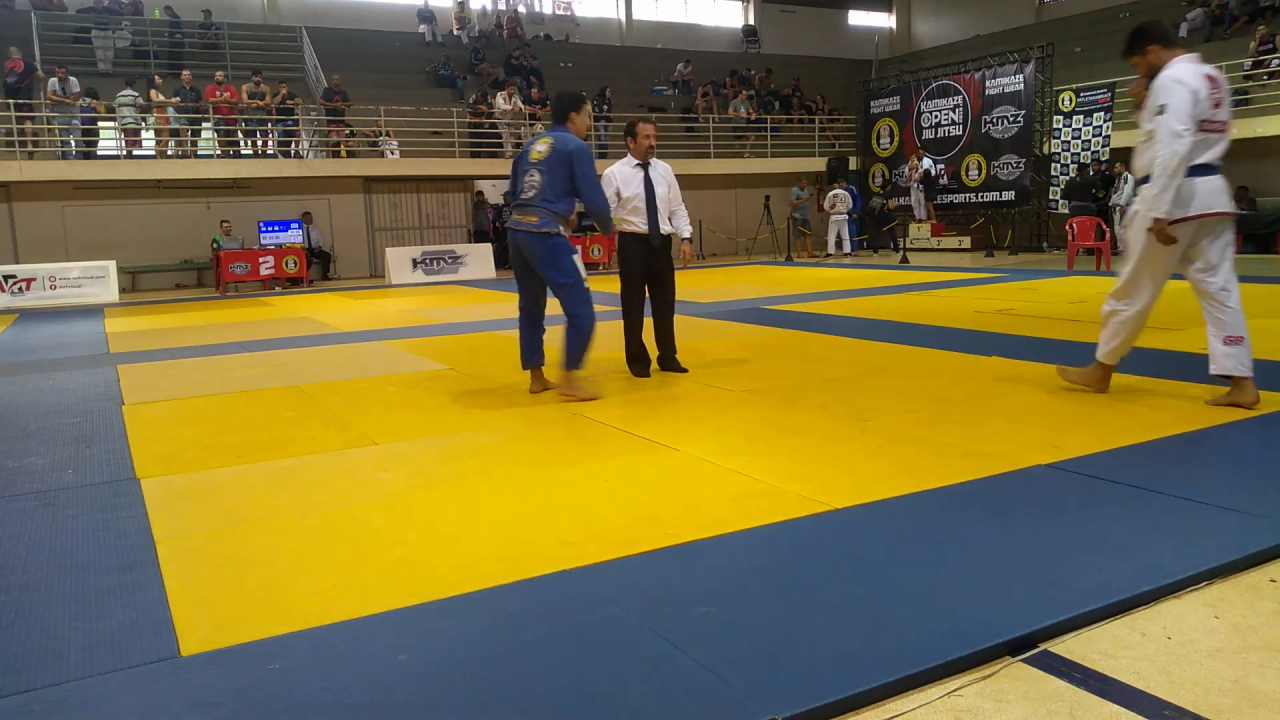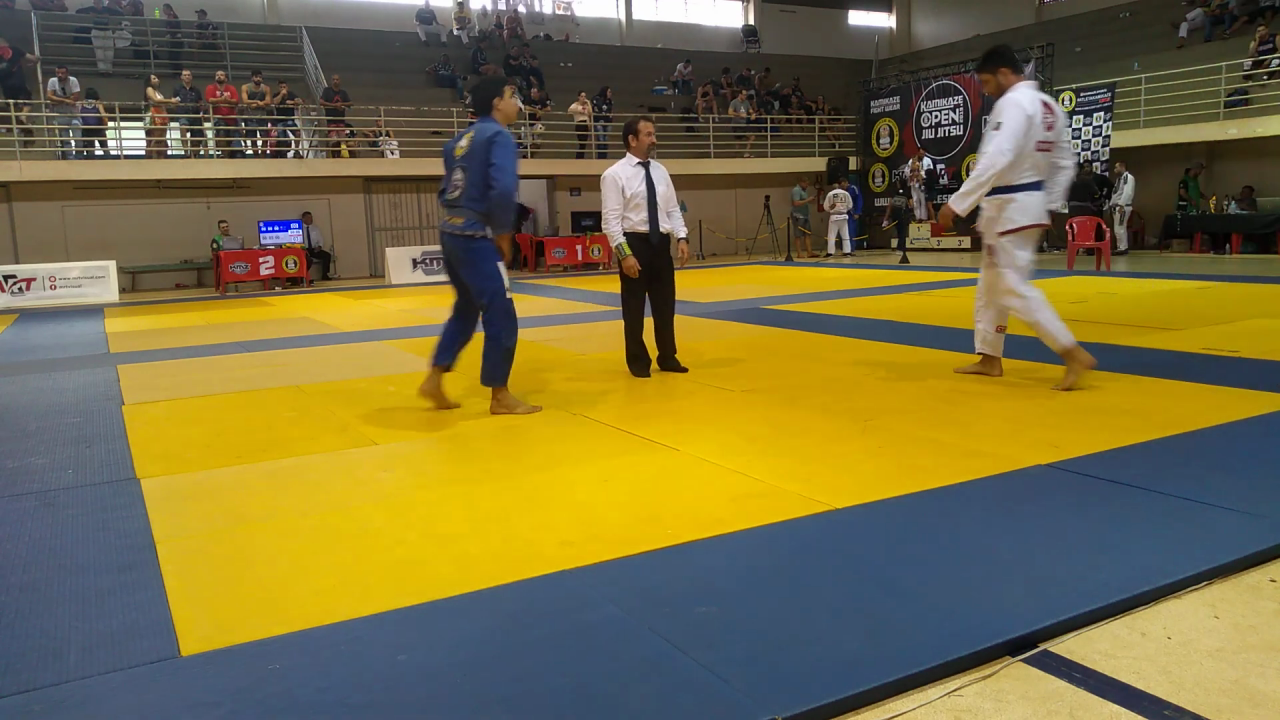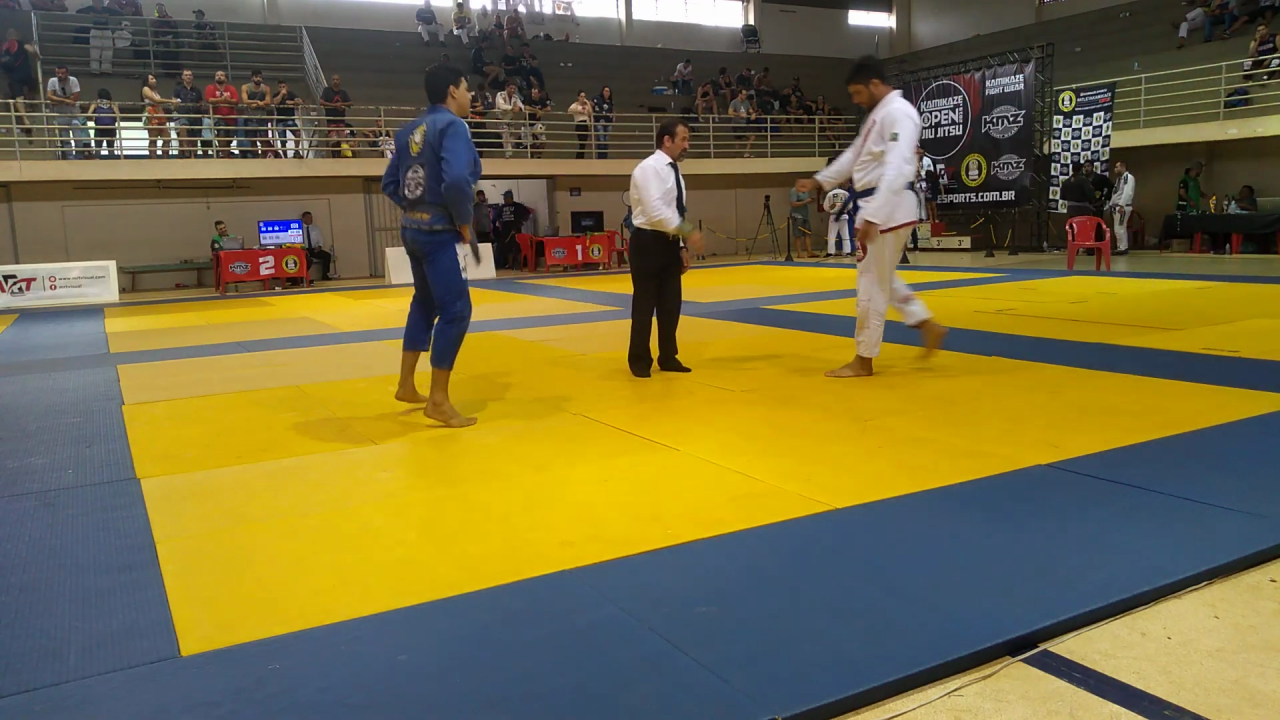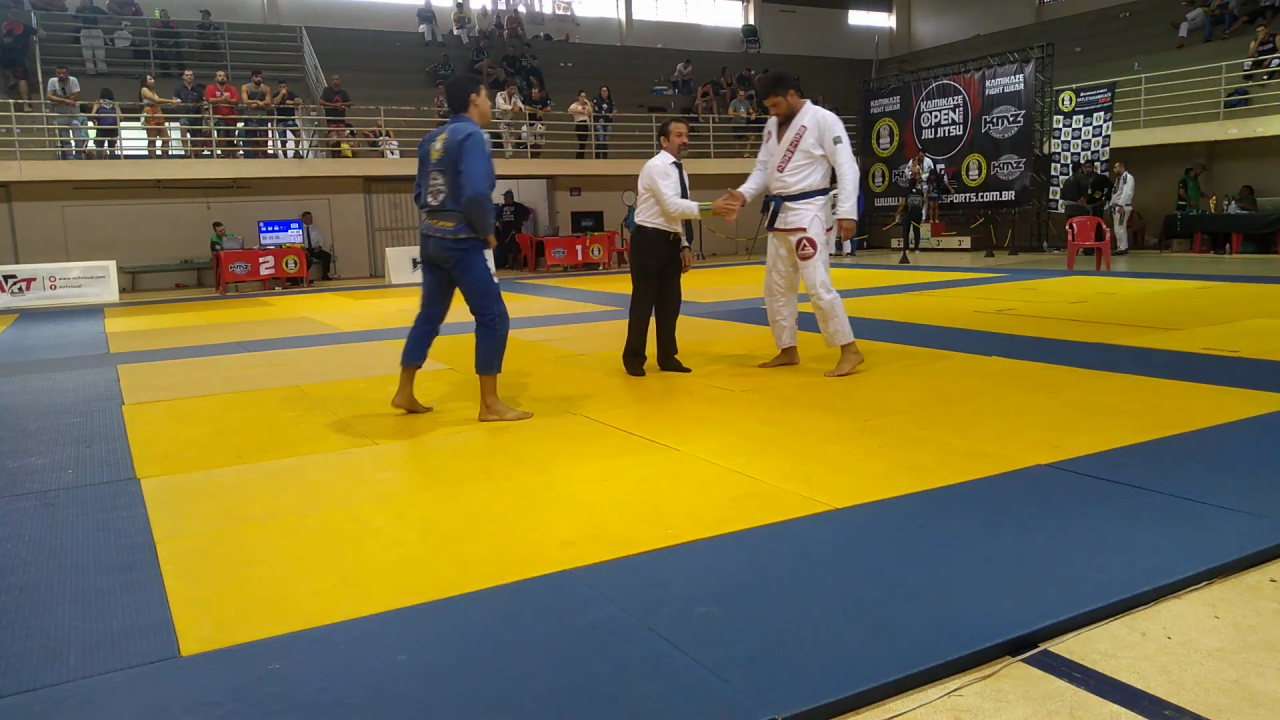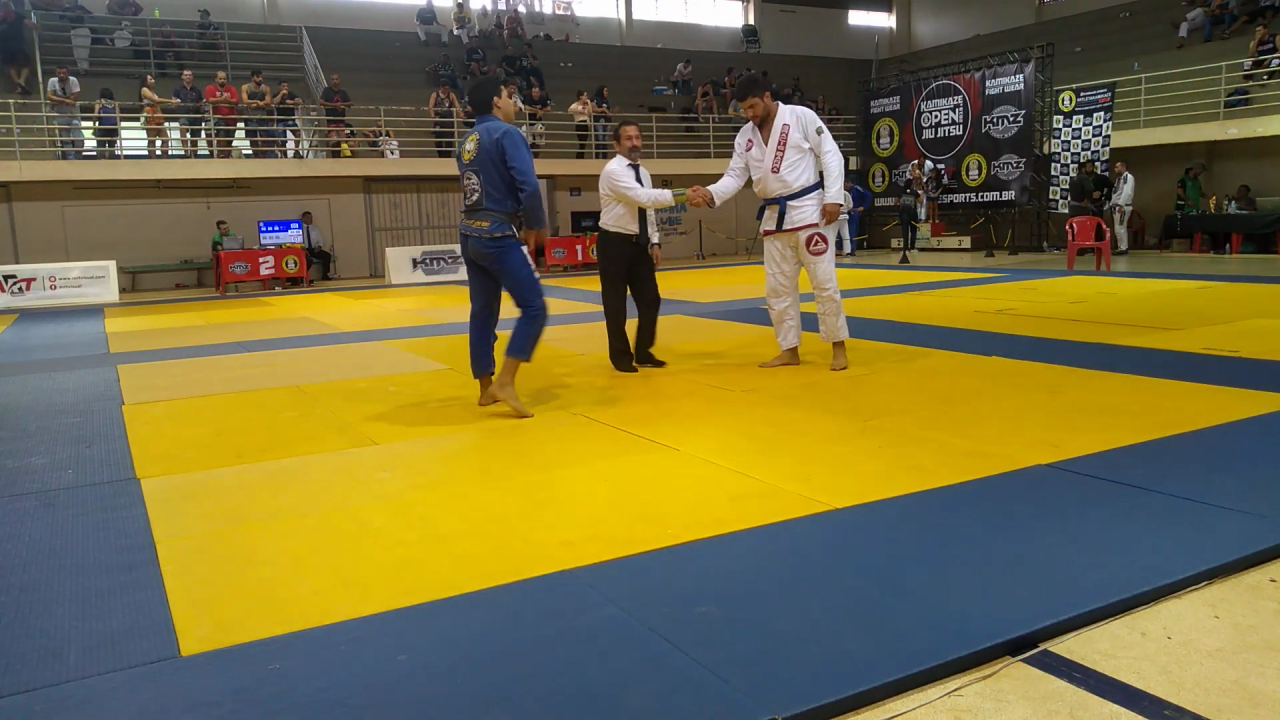
dt=0.7s
person 1, frame 1
left shoulder: (531, 146)
right shoulder: (576, 147)
left elbow: (516, 189)
right elbow: (593, 198)
right wrist: (609, 229)
left hip: (516, 230)
right hip: (546, 233)
left knee: (531, 306)
right knee: (579, 307)
left ankle: (536, 377)
right ankle: (570, 379)
person 1, frame 2
left shoulder: (462, 139)
right shoulder: (499, 136)
right elbow: (503, 191)
right wrist: (503, 233)
left hip: (451, 232)
right hip: (474, 237)
left knee: (467, 308)
right knee: (500, 316)
left ankle: (433, 384)
right ankle: (499, 397)
person 1, frame 3
left shoulder: (410, 130)
right shoulder: (453, 126)
left elbow: (390, 184)
right elbow: (457, 180)
left wrist: (415, 211)
right wrist: (464, 221)
left hip: (411, 228)
right hip: (439, 231)
left knee: (426, 301)
right knee: (455, 309)
left ankle: (407, 383)
right ankle: (438, 400)
person 1, frame 4
left shoulder: (432, 139)
right shoulder: (473, 136)
left elbow: (421, 194)
right elbow: (476, 194)
right wrist: (487, 231)
left hip: (430, 236)
right hip: (461, 239)
left knee: (430, 313)
right knee: (492, 317)
left ankle: (405, 392)
right ankle: (490, 403)
person 1, frame 5
left shoulder: (466, 143)
right shoulder: (506, 134)
right elbow: (529, 187)
left wrist: (521, 224)
right wrist: (536, 226)
left hip: (470, 234)
right hip: (498, 235)
left knee: (483, 312)
right knee: (534, 307)
left ankle: (487, 388)
right ankle: (504, 383)
person 2, frame 1
left shoulder: (1172, 80)
right shoulder: (1215, 78)
left elbow: (1172, 148)
left wrist: (1159, 212)
right wrist: (1147, 111)
left hip: (1175, 196)
right hip: (1211, 192)
left knee: (1133, 290)
right knee: (1217, 288)
left ankle: (1100, 371)
right ankle: (1242, 382)
person 2, frame 2
left shoulder: (1012, 103)
right shoulder: (1049, 106)
left elbow: (995, 161)
right elbow: (1064, 163)
left wrist: (957, 204)
right wrist: (1049, 204)
left hip: (1009, 205)
right hip: (1030, 201)
left knee: (1015, 289)
right knee: (991, 285)
left ankle: (1074, 355)
right ankle: (989, 357)
person 2, frame 3
left shoulder: (898, 113)
right shoulder: (879, 113)
left elbow: (899, 169)
right elbow: (856, 155)
left wrist: (873, 216)
right wrist: (821, 180)
left hip: (888, 209)
right hip: (880, 209)
left knee: (871, 285)
right knee: (883, 280)
left ankle: (865, 360)
right ankle: (928, 326)
person 2, frame 4
left shoulder: (823, 120)
right shoulder: (773, 126)
left elbow: (847, 168)
right elbow: (763, 167)
left wrist: (847, 212)
right wrist: (744, 193)
left hip: (807, 213)
right hip: (779, 214)
left knee: (817, 284)
right knee: (776, 288)
left ankle: (849, 350)
right ankle: (788, 350)
person 2, frame 5
left shoulder: (801, 116)
right shoulder: (745, 136)
left elbow: (831, 156)
right elbow: (735, 176)
left wrist: (833, 197)
right wrist: (710, 193)
left hip: (809, 210)
right hip: (774, 216)
left knee: (824, 282)
right knee: (779, 288)
left ankle: (838, 346)
right ankle: (790, 350)
person 3, frame 1
left shoulder: (664, 170)
right shoulder: (614, 174)
left elbow: (677, 209)
left wrist: (685, 237)
left hip: (661, 243)
right hip: (632, 243)
left knee: (665, 302)
right knee: (633, 305)
left ankle: (667, 356)
right ankle: (637, 359)
person 3, frame 2
left shoulder: (660, 171)
right shoulder: (615, 174)
left elbow: (672, 210)
right elbow: (611, 219)
left wrist: (681, 238)
right wrist: (624, 253)
left hip: (660, 243)
right hip: (634, 244)
left knee: (665, 303)
right knee: (634, 306)
left ankle: (667, 357)
right ankle: (638, 361)
person 3, frame 3
left shoulder: (674, 171)
right shoulder: (650, 168)
right elbow: (655, 211)
left wrist: (681, 246)
right wrist: (687, 231)
left hip: (670, 244)
right hip: (648, 243)
left knee: (670, 303)
right knee: (645, 302)
left ankle: (668, 356)
right ankle: (640, 359)
person 3, frame 4
left shoulder: (679, 171)
right shoulder: (656, 167)
right elbow: (672, 207)
left wrist: (685, 246)
right wrist: (712, 207)
left hip: (670, 243)
right hip: (649, 241)
left knee: (670, 301)
right knee: (643, 301)
left ankle: (667, 356)
right ankle: (634, 357)
person 3, frame 5
left shoulder: (643, 173)
right shoulder: (613, 171)
right elbow: (643, 198)
left wrist: (654, 243)
right wrist: (681, 195)
left hip: (638, 244)
right hip: (614, 244)
left knee: (650, 299)
right knee: (616, 303)
left ankle: (642, 351)
right ankle: (621, 355)
